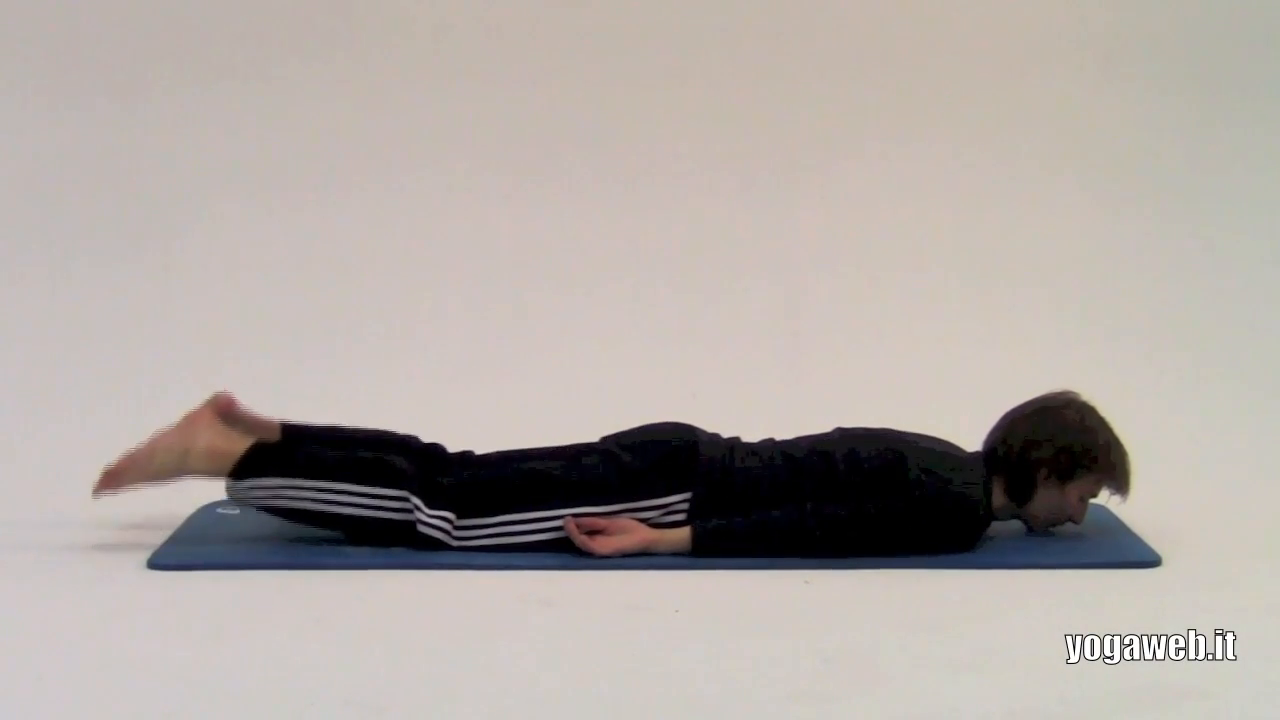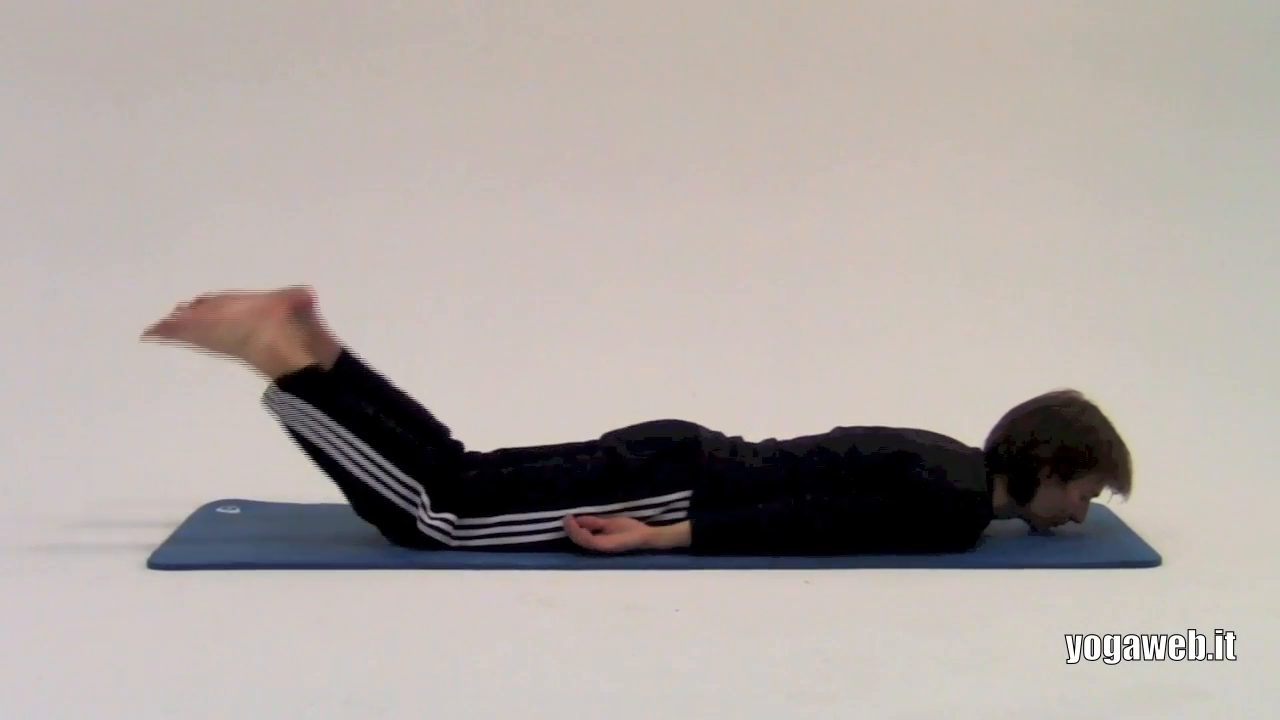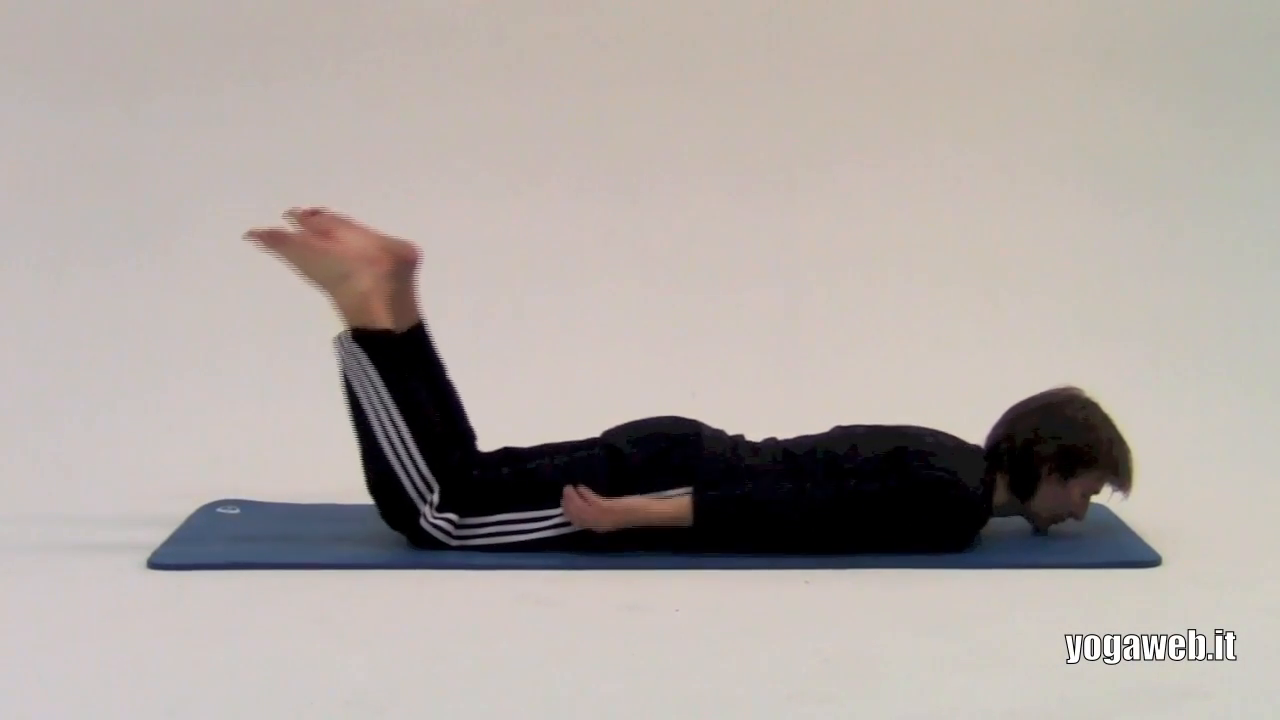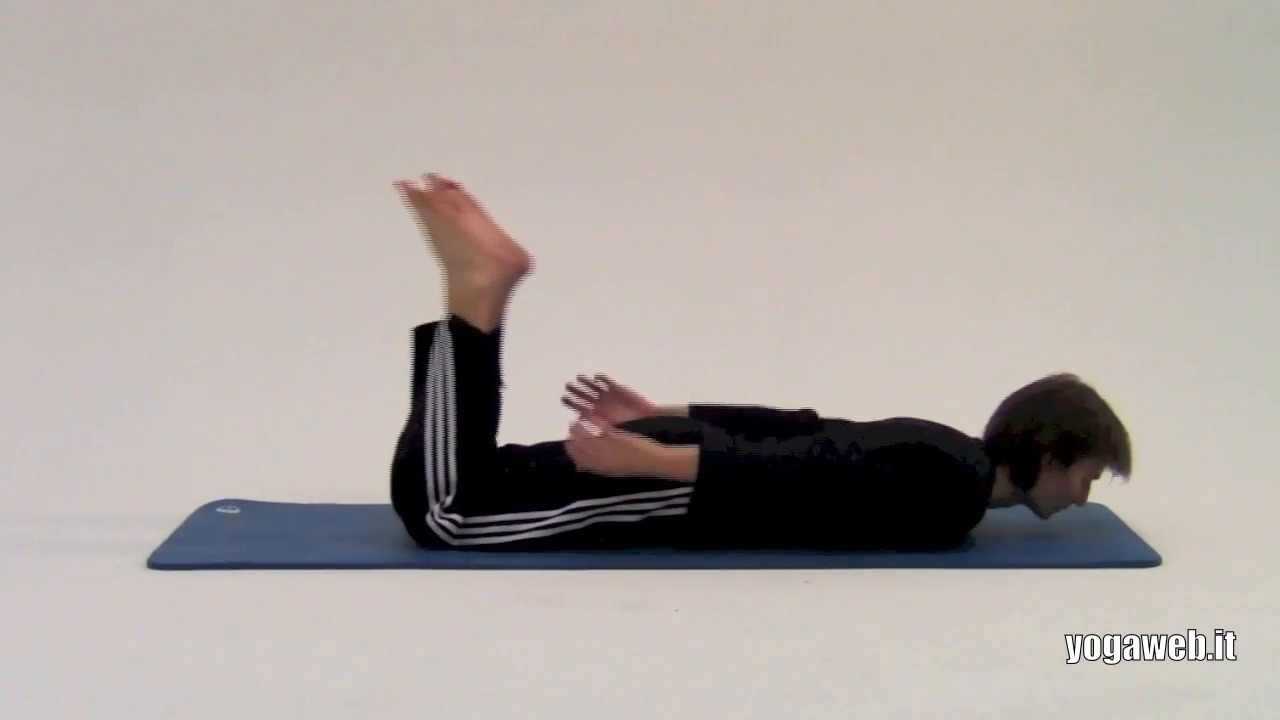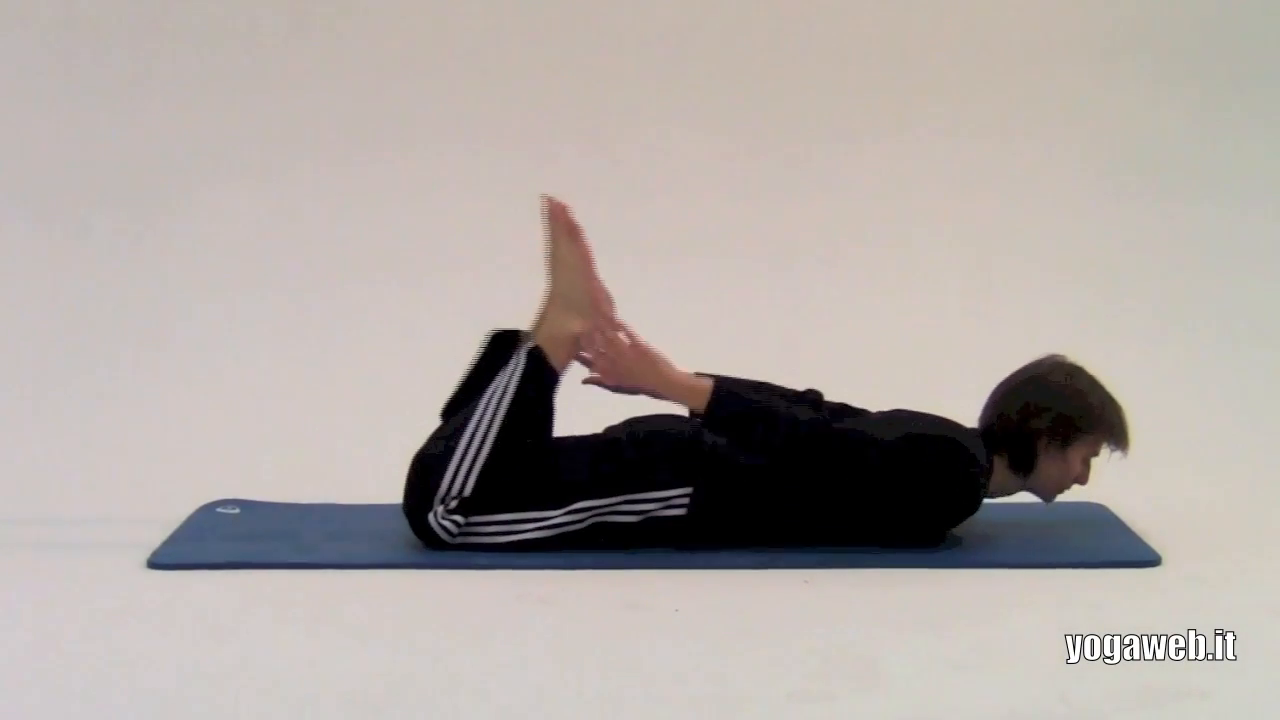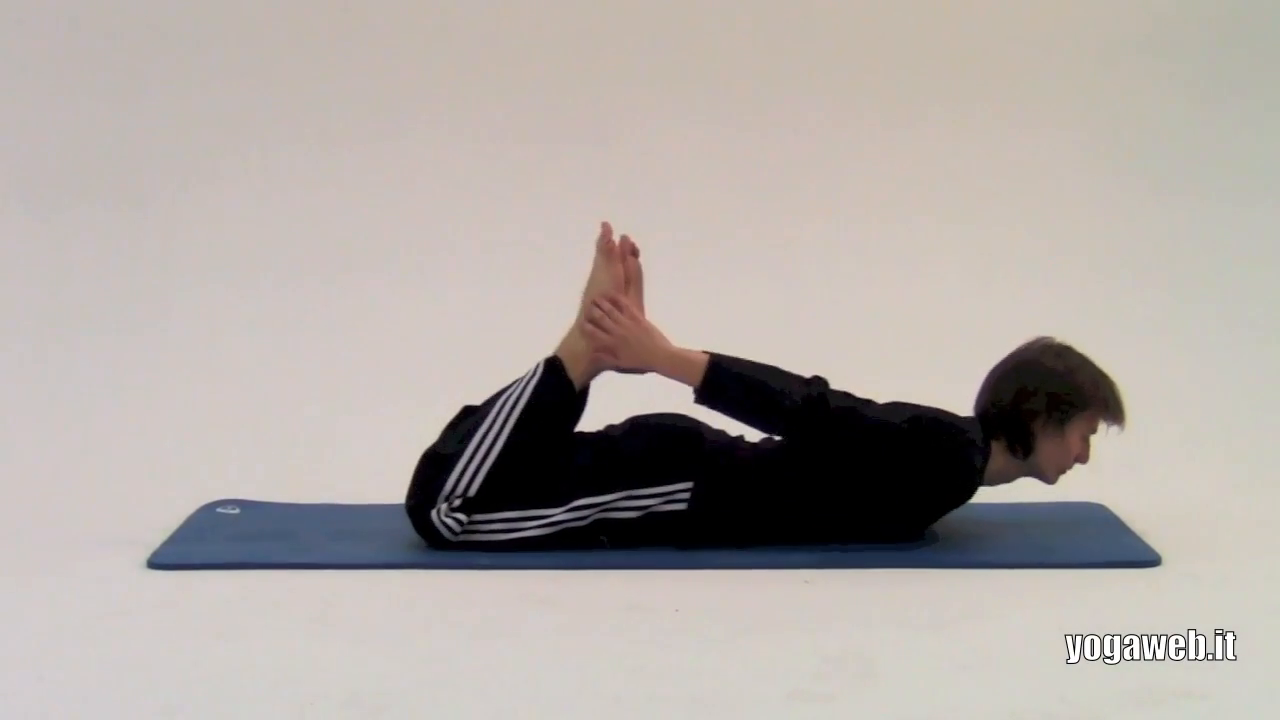
dt=0.4s
person 1, frame 1
left shoulder: (944, 465)
right shoulder: (958, 511)
right elbow: (814, 528)
right wrist: (667, 543)
left hip: (674, 463)
right hip: (672, 495)
left knee: (448, 476)
right knee: (440, 507)
left ankle: (252, 432)
right ankle: (222, 454)
person 1, frame 2
left shoulder: (943, 460)
right shoulder: (956, 510)
right elbow: (809, 523)
right wrist: (664, 538)
left hip: (675, 463)
right hip: (672, 490)
left knee: (446, 471)
right knee: (435, 508)
left ankle: (307, 341)
right ankle: (277, 355)
person 1, frame 3
left shoulder: (948, 459)
right shoulder: (954, 507)
right elbow: (806, 510)
right wrist: (650, 516)
left hip: (675, 456)
right hip: (675, 483)
left knee: (456, 477)
right knee: (438, 507)
left ankle: (388, 293)
right ankle: (368, 299)
person 1, frame 4
left shoulder: (948, 452)
right shoulder: (953, 497)
right elbow: (811, 485)
left wrist: (661, 417)
right wrist: (661, 463)
left hip: (682, 460)
right hip: (674, 491)
right knee: (435, 507)
left ankle: (484, 287)
right ankle: (475, 290)
person 1, frame 5
left shoulder: (947, 445)
right shoulder: (954, 479)
left elbow: (806, 413)
right elbow: (818, 448)
left wrist: (669, 381)
right wrist: (673, 384)
left hip: (676, 464)
right hip: (671, 487)
right knee: (441, 506)
person 1, frame 6
left shoulder: (945, 439)
right shoulder: (951, 458)
left elbow: (811, 401)
right elbow: (814, 418)
left wrist: (665, 358)
right wrist: (669, 359)
left hip: (678, 465)
right hip: (670, 484)
right knee: (444, 506)
